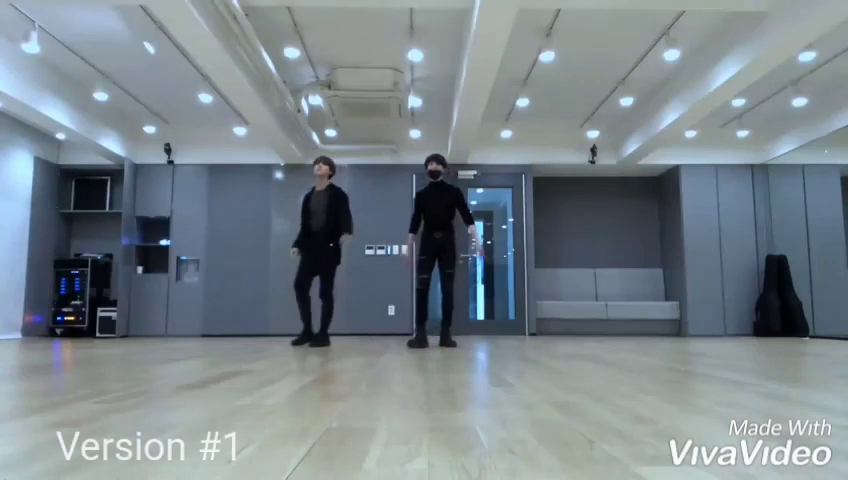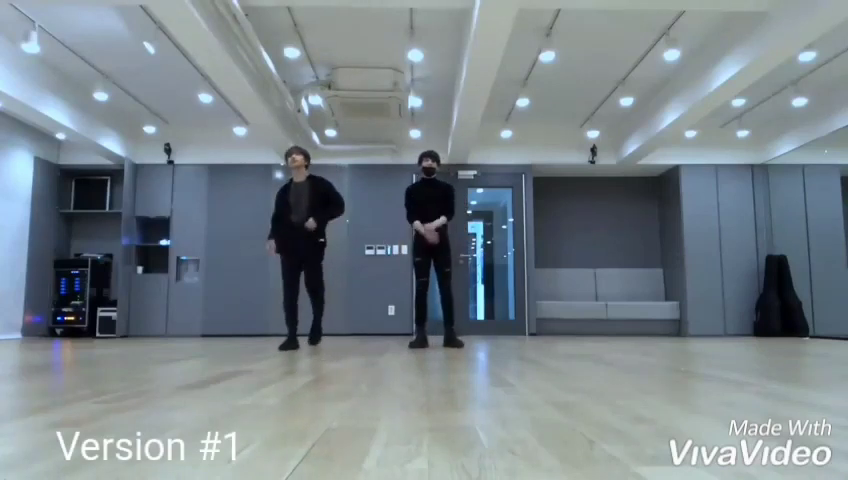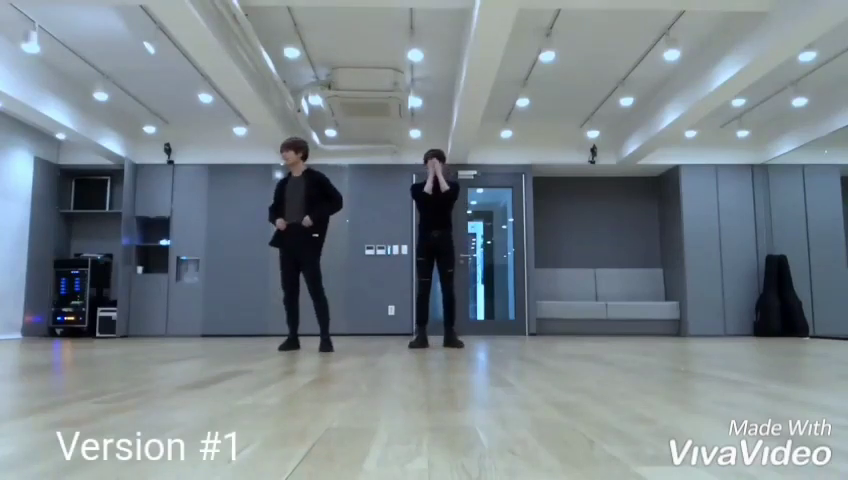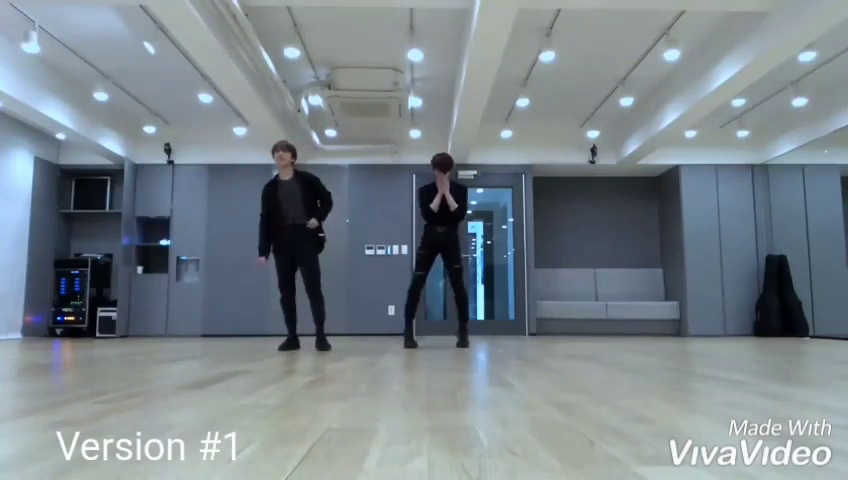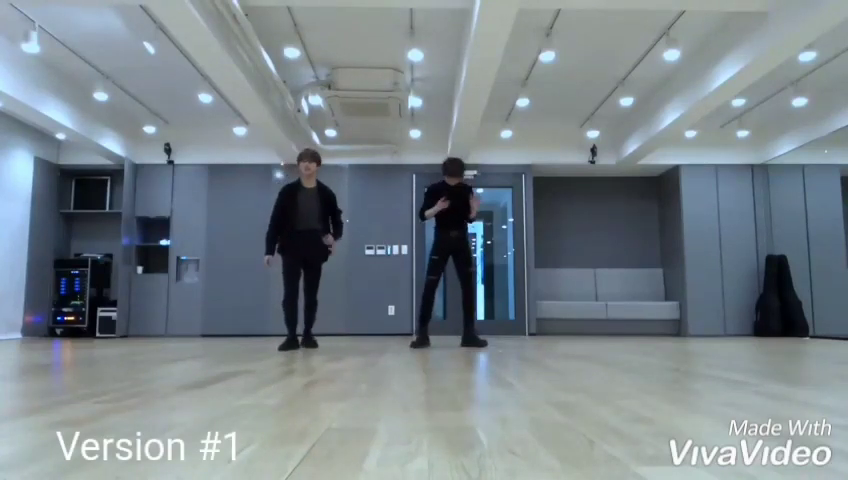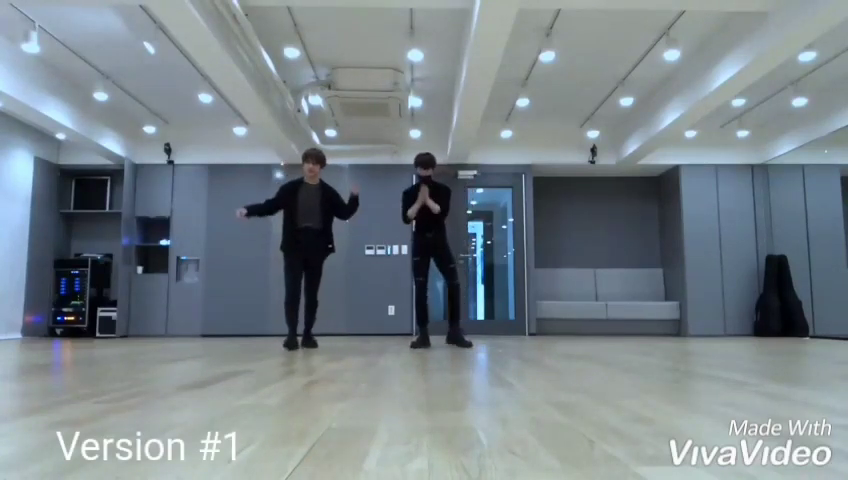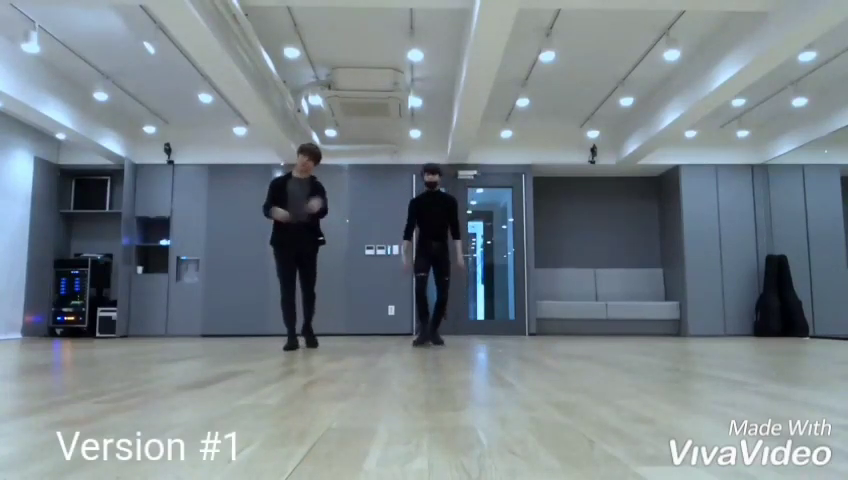
dt=0.7s
person 1, frame 1
left shoulder: (337, 194)
right shoulder: (309, 196)
left elbow: (344, 218)
right elbow: (304, 224)
left wrist: (346, 233)
right wrist: (297, 244)
left hip: (330, 246)
right hip: (311, 246)
left knee: (325, 291)
right knee: (300, 285)
left ankle: (323, 334)
right ankle: (307, 331)
person 1, frame 2
left shoulder: (320, 184)
right shoulder: (284, 191)
left elbow: (338, 206)
right elbow: (277, 218)
left wrist: (318, 219)
right wrist: (273, 237)
left hip: (312, 242)
right hip: (289, 244)
left knee: (314, 286)
right knee: (289, 290)
left ankle: (316, 324)
right ankle: (292, 336)
person 1, frame 3
left shoulder: (316, 179)
right shoulder: (283, 184)
left elbow: (337, 201)
right elbow: (274, 208)
left wrist: (314, 216)
right wrist: (275, 219)
left hip: (308, 239)
right hip: (286, 240)
left knee: (315, 288)
right knee: (289, 290)
left ankle: (325, 337)
right ankle: (293, 337)
person 1, frame 4
left shoulder: (308, 180)
right shoulder: (270, 188)
left elbow: (327, 200)
right elbow: (265, 220)
left wrist: (318, 218)
right wrist: (263, 251)
left hip: (306, 238)
right hip: (282, 242)
left knee: (313, 286)
right knee: (286, 290)
left ankle: (320, 334)
right ankle: (292, 337)
person 1, frame 5
left shoulder: (326, 193)
right shoulder: (288, 191)
left elbow: (336, 218)
right elbow: (276, 221)
left wrist: (334, 236)
right wrist: (269, 249)
left hip: (316, 247)
right hip: (292, 245)
left knee: (311, 293)
right knee: (290, 292)
left ankle: (307, 334)
right ankle: (291, 336)
person 1, frame 6
left shoulder: (328, 192)
right shoulder: (290, 188)
left elbow: (343, 213)
right elbow: (270, 206)
left wrist: (354, 199)
right wrist: (248, 210)
left hip: (317, 245)
right hip: (293, 245)
left knee: (312, 293)
right knee: (292, 291)
left ankle: (307, 334)
right ankle: (291, 334)
person 1, frame 7
left shoulder: (316, 187)
right shoulder: (279, 183)
left elbow: (323, 211)
right elbow: (268, 206)
left wrist: (318, 207)
right wrist: (274, 211)
left hip: (308, 240)
right hip: (284, 240)
left knee: (308, 288)
right knee: (287, 289)
left ankle: (307, 328)
right ankle: (291, 335)
person 2, frame 1
left shoulder: (454, 192)
right shoulder: (421, 195)
left elbow: (467, 216)
right elbow: (416, 222)
left wrist: (476, 240)
right wrist: (409, 249)
left hip: (447, 242)
right hip: (427, 242)
left knee: (447, 288)
right knee: (422, 287)
left ankle: (445, 333)
right ankle: (420, 333)
person 2, frame 2
left shoulder: (447, 189)
right shoulder: (412, 190)
left elbow: (449, 214)
right elbow: (411, 217)
left wrist: (434, 225)
right wrist: (424, 231)
left hip: (441, 240)
right hip: (421, 241)
left knee: (446, 287)
right knee: (421, 287)
left ankle: (450, 333)
right ankle: (420, 334)
person 2, frame 3
left shoulder: (452, 185)
right shoulder: (418, 187)
left elbow: (450, 198)
right elbow: (423, 199)
left wrist: (439, 174)
right wrist: (431, 175)
left hip: (444, 239)
right hip: (425, 240)
left knee: (448, 287)
right knee: (423, 288)
left ankle: (450, 333)
right ankle: (421, 334)
person 2, frame 4
left shoulder: (459, 190)
right shoulder: (425, 190)
left elbow: (460, 215)
right elbow: (427, 215)
left wrist: (447, 192)
right wrist: (439, 192)
left hip: (450, 238)
right hip: (430, 238)
left knee: (459, 286)
right knee: (416, 284)
left ankle: (463, 331)
right ankle: (408, 332)
person 2, frame 5
left shoulder: (466, 191)
right shoulder: (433, 190)
right elbow: (423, 214)
left wrist: (474, 208)
right wrist: (436, 209)
left hip: (461, 241)
right hip: (441, 240)
left knee: (468, 287)
right knee: (430, 286)
left ankle: (469, 333)
right ankle: (422, 333)
person 2, frame 6
left shoulder: (443, 190)
right shoulder: (409, 193)
left elbow: (443, 212)
right elbow: (406, 218)
left wrist: (427, 199)
right wrist: (419, 201)
left hip: (439, 240)
right hip: (420, 241)
left knee: (454, 283)
right knee: (420, 288)
left ankle: (454, 331)
right ankle: (423, 334)
person 2, frame 7
left shoulder: (449, 201)
right shoulder: (416, 202)
left elbow: (455, 230)
right elbow: (409, 230)
left wrist: (460, 255)
right wrist: (405, 255)
left hip: (441, 249)
right hip: (423, 249)
left knee: (443, 293)
right knee: (420, 285)
left ankle: (433, 330)
right ankle: (424, 330)
